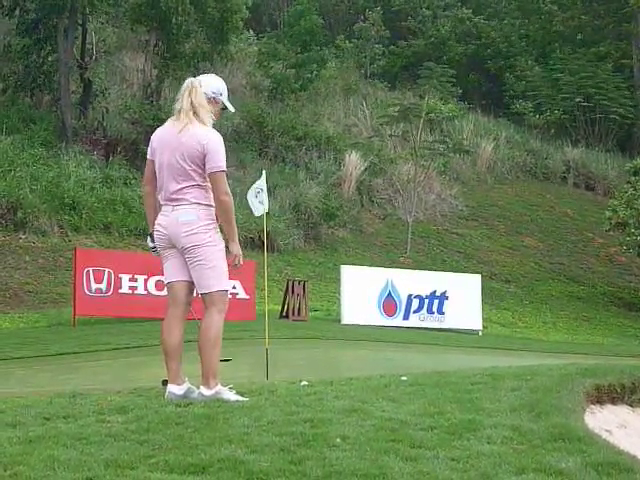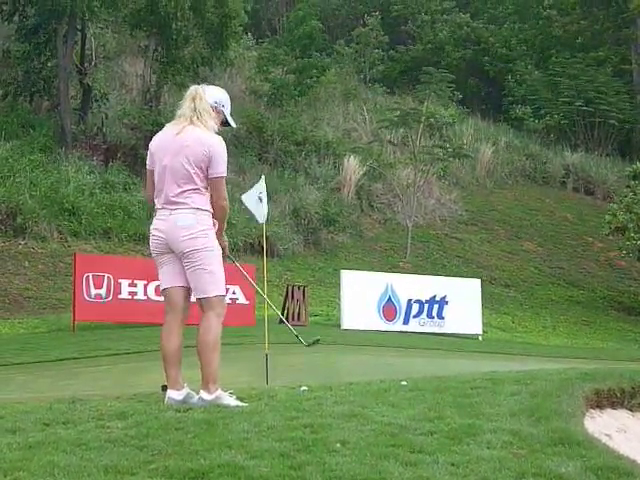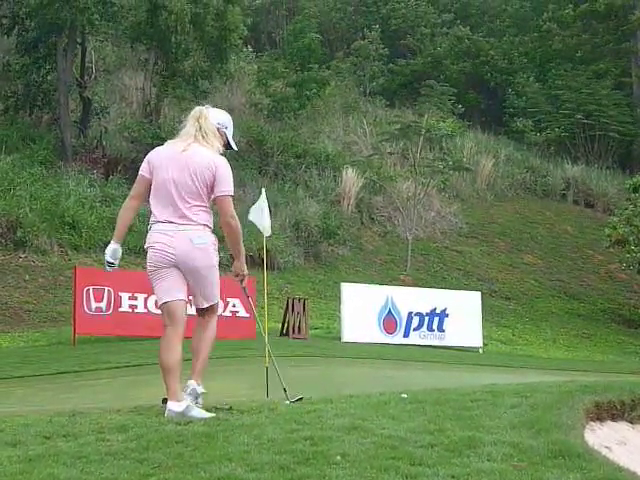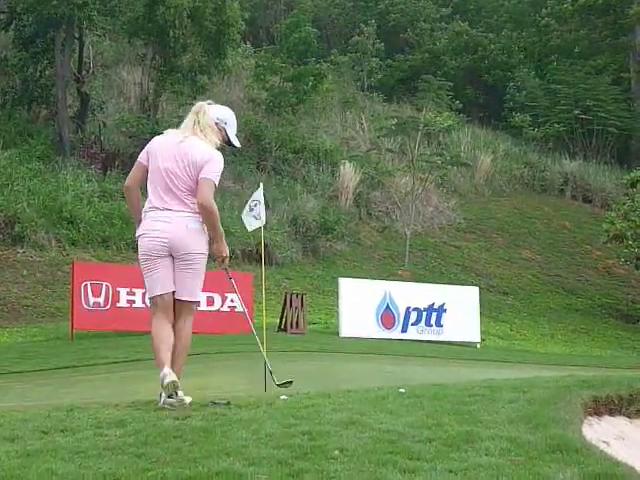
dt=0.5s
person 1, frame 1
left shoulder: (160, 134)
right shoulder: (209, 137)
left elbow: (148, 186)
right elbow: (221, 195)
left wrist: (153, 230)
right wrist: (233, 240)
left hip: (167, 223)
right hip: (197, 224)
left knee: (177, 305)
right knee: (216, 304)
left ankle: (176, 384)
right ankle: (210, 386)
person 1, frame 2
left shoulder: (159, 138)
right shoulder: (212, 142)
left elbow: (151, 193)
right elbow: (219, 200)
right wrist: (219, 234)
left hip: (161, 228)
right hip: (194, 226)
left knee: (175, 310)
right knee: (213, 309)
left ankle: (175, 390)
right ankle: (210, 390)
person 1, frame 3
left shoulder: (158, 154)
right shoulder: (217, 162)
left elbow: (133, 200)
right elbow: (228, 219)
left wrist: (116, 242)
right wrist: (239, 259)
left hip: (160, 243)
right hip: (197, 242)
left knee: (173, 323)
right knee: (208, 314)
left ankle: (175, 400)
right ankle: (193, 383)
person 1, frame 4
left shoulder: (158, 142)
right shoulder: (210, 154)
left elbow: (130, 186)
right elbow: (204, 201)
left wrist: (140, 223)
right wrist: (220, 240)
left hip: (153, 228)
right hip: (188, 230)
left knee: (161, 311)
right knee: (184, 313)
left ankle: (166, 372)
right ankle: (172, 391)
